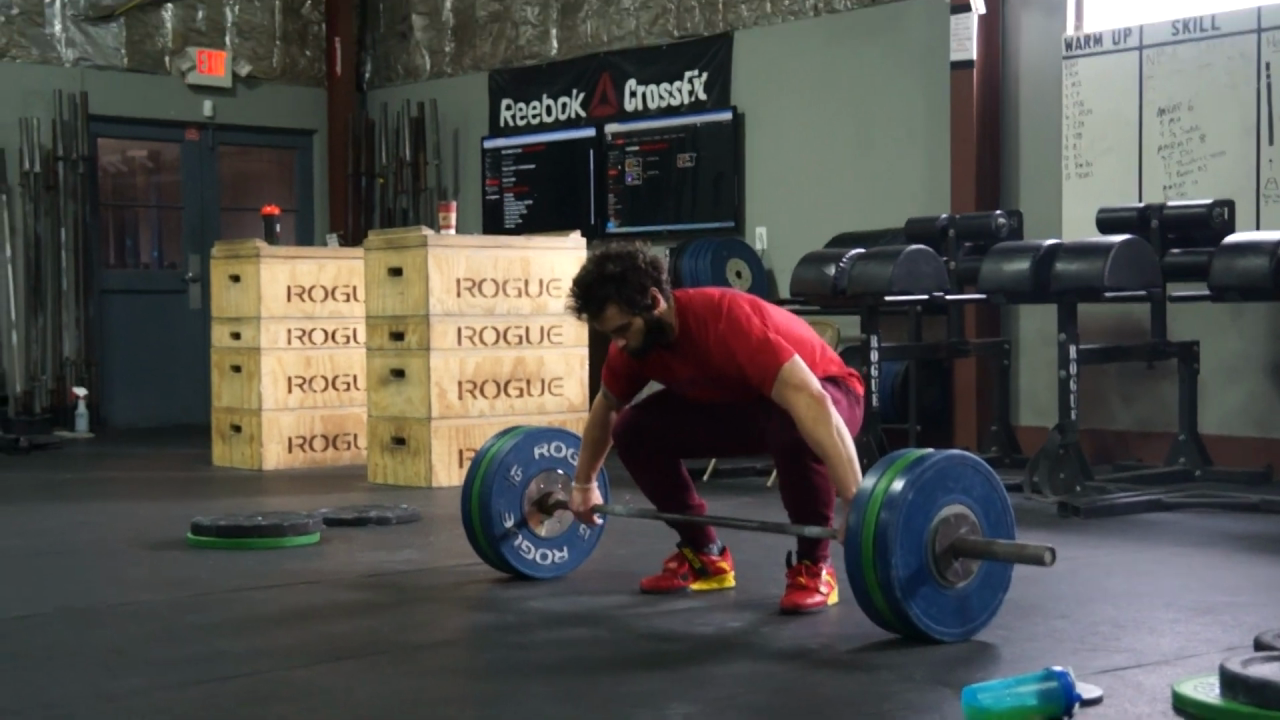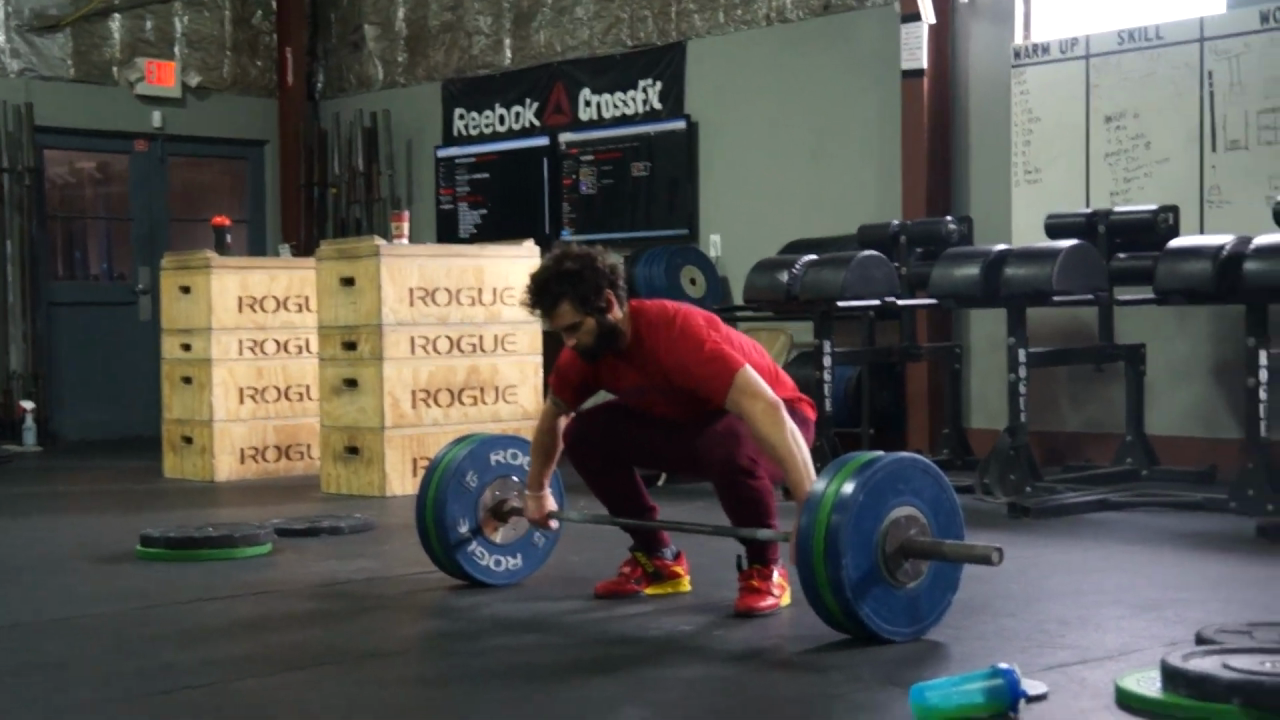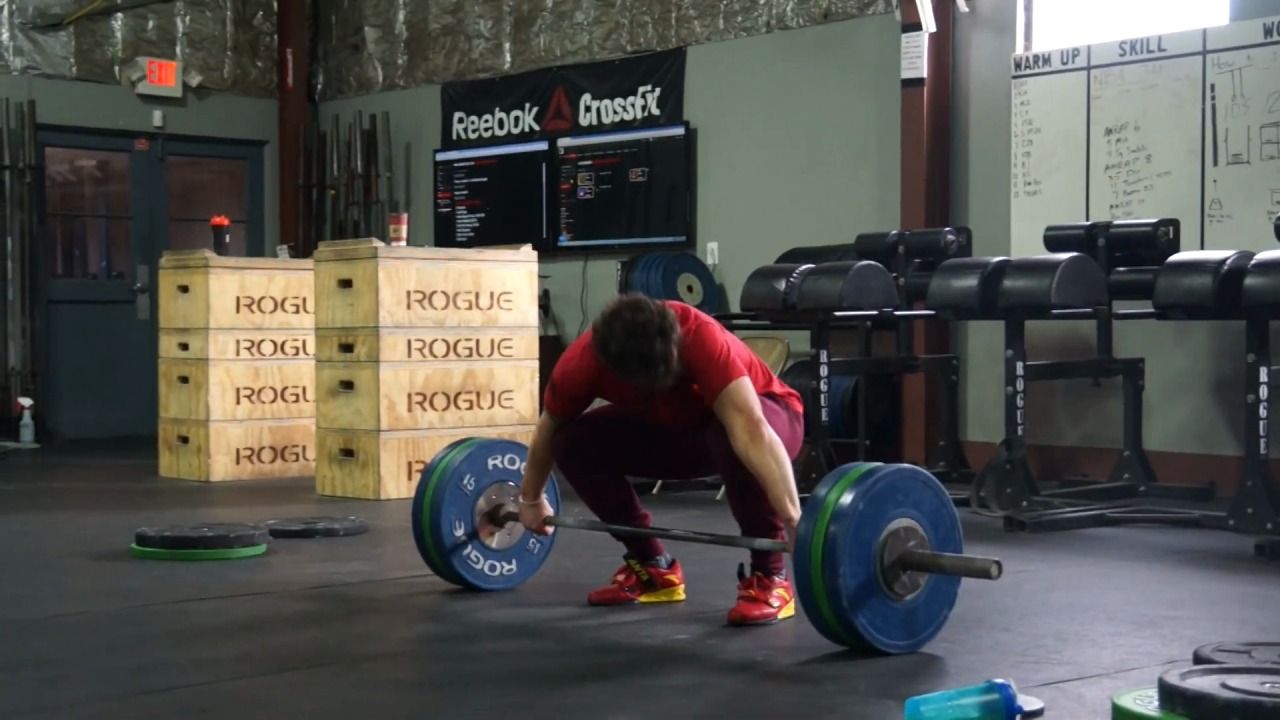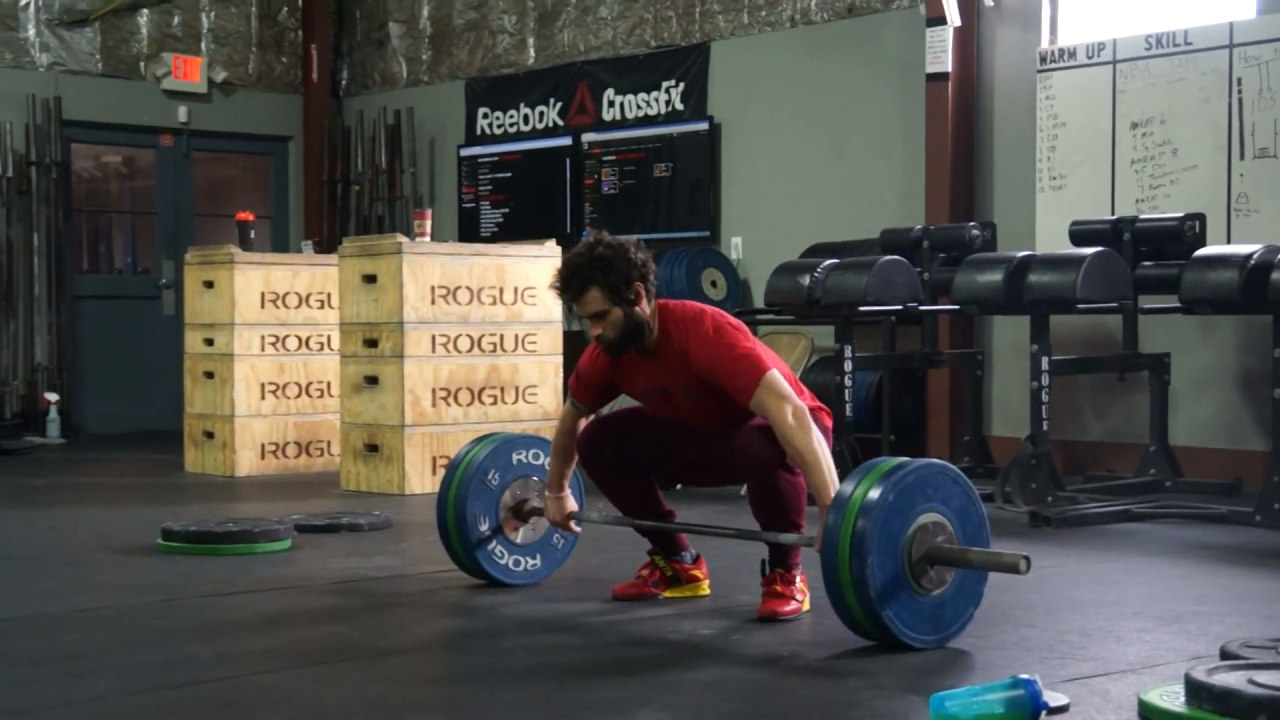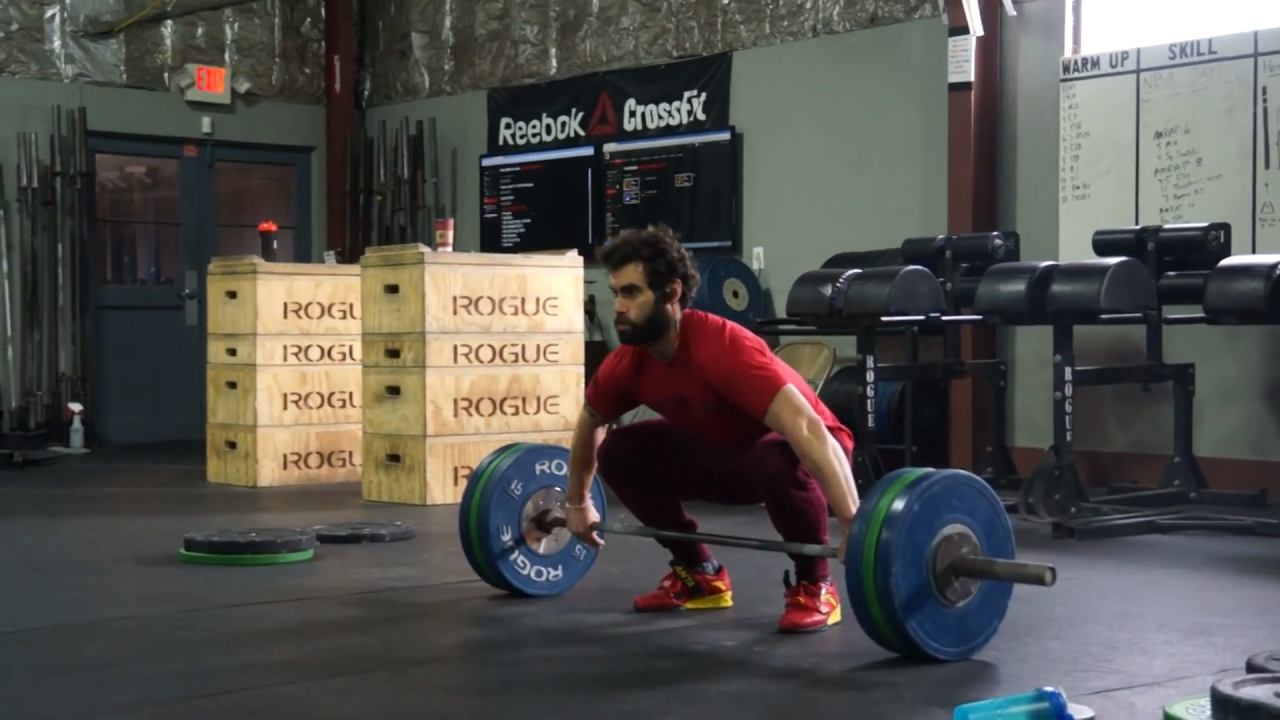
dt=1s
person 1, frame 1
left shoulder: (725, 321)
right shoulder: (634, 339)
left elbow: (811, 405)
right elbow: (605, 409)
right wrist: (583, 483)
left hip: (826, 389)
left knee: (793, 431)
right knee: (634, 430)
left ankle: (814, 565)
right ankle: (703, 552)
person 1, frame 2
left shoulder: (675, 334)
right shoulder: (585, 351)
left elbow: (765, 410)
right elbow: (552, 414)
right wrist: (536, 491)
left hip: (773, 414)
left knee: (727, 449)
right knee: (584, 434)
left ankle: (765, 567)
right ankle: (659, 558)
person 1, frame 3
left shoulder: (696, 335)
right shoulder: (583, 361)
left elbow: (749, 431)
right elbow: (549, 427)
left wrist: (794, 524)
right wrist: (531, 500)
left hip: (762, 412)
left knee: (736, 447)
right knee: (573, 443)
left ankle: (771, 579)
right ankle: (651, 565)
person 1, frame 4
left shoulder: (706, 335)
right shoulder: (604, 357)
left elbow: (791, 415)
right elbow: (572, 416)
right wrist: (555, 492)
left hip: (785, 428)
right hip: (704, 434)
left knee: (766, 448)
right knee: (598, 442)
left ankle: (786, 573)
right ankle: (677, 562)
person 1, frame 5
left shoulder: (722, 348)
right shoulder: (627, 363)
left elbow: (805, 427)
right elbow: (589, 423)
left wrist: (854, 525)
right wrist: (577, 502)
left hip: (805, 450)
right hip: (725, 452)
left knee: (777, 460)
right knee: (618, 452)
left ankle: (815, 585)
right ankle: (700, 573)
